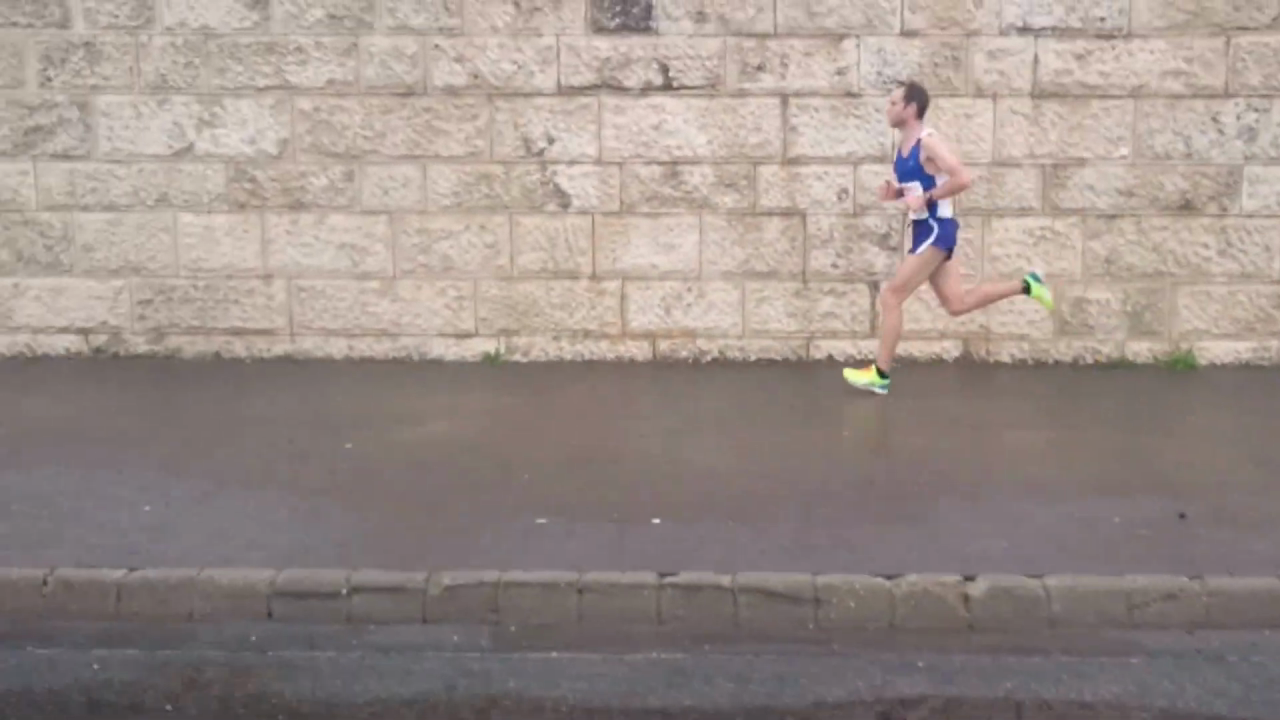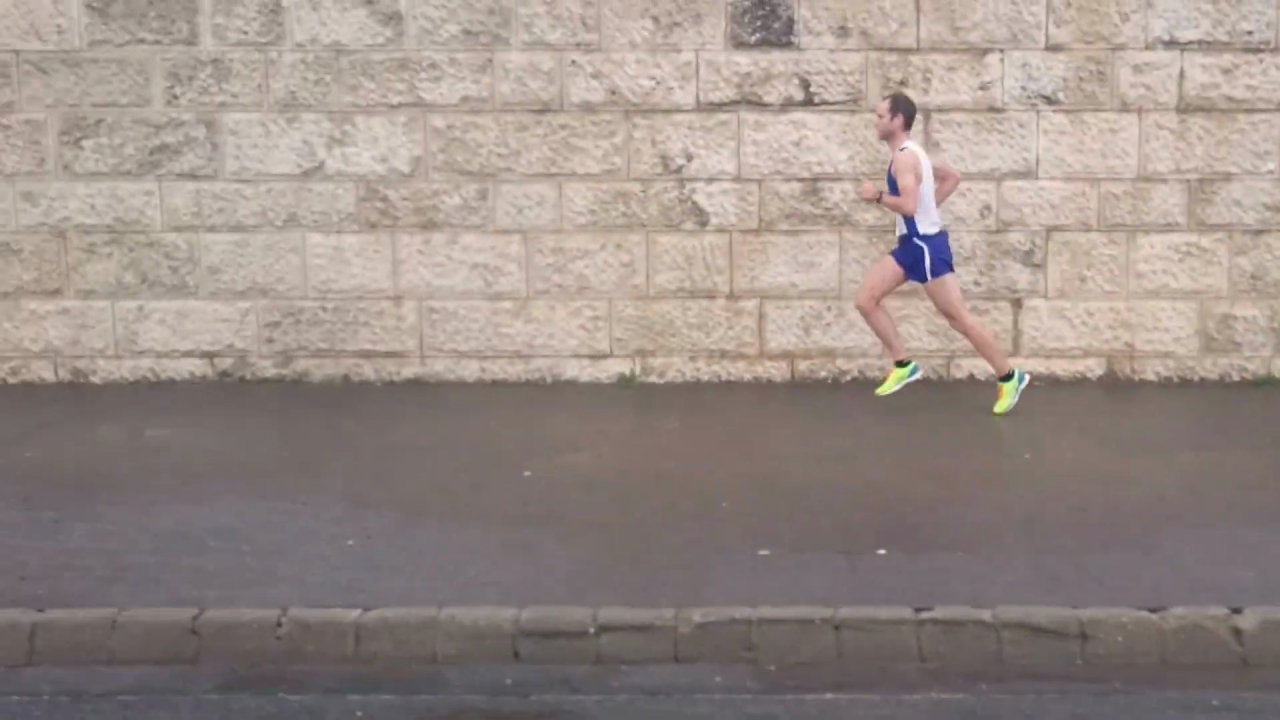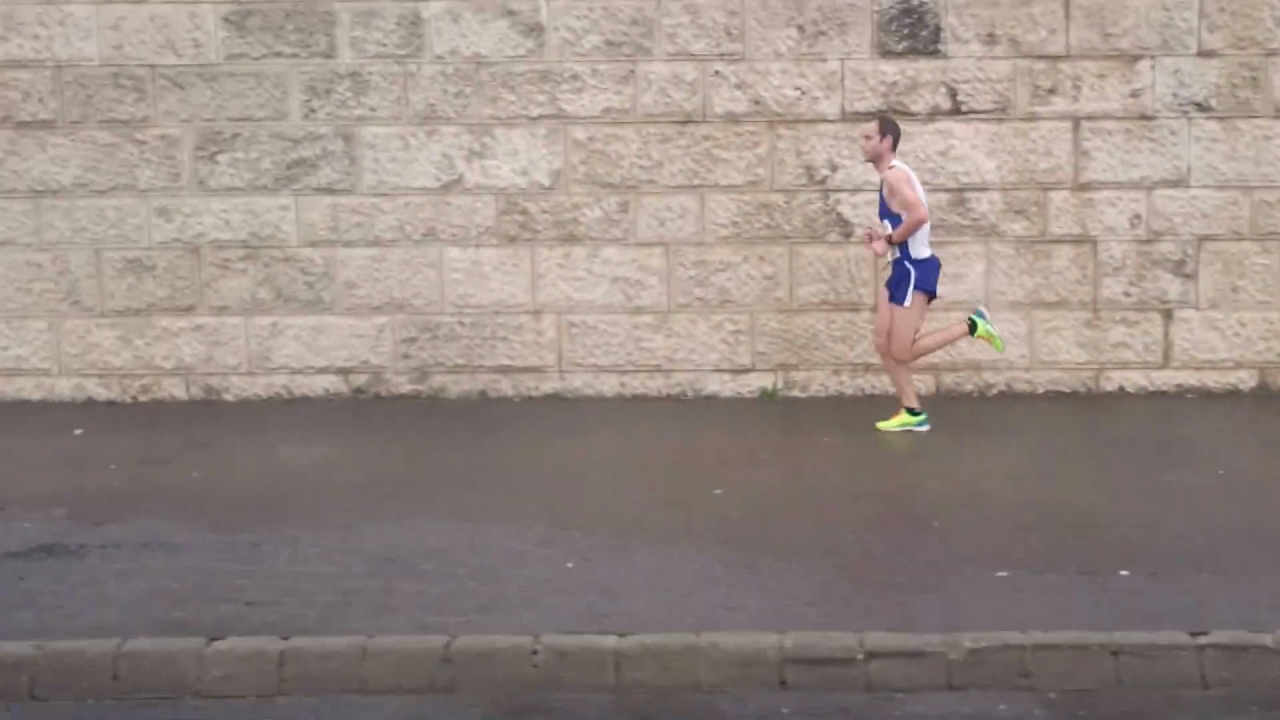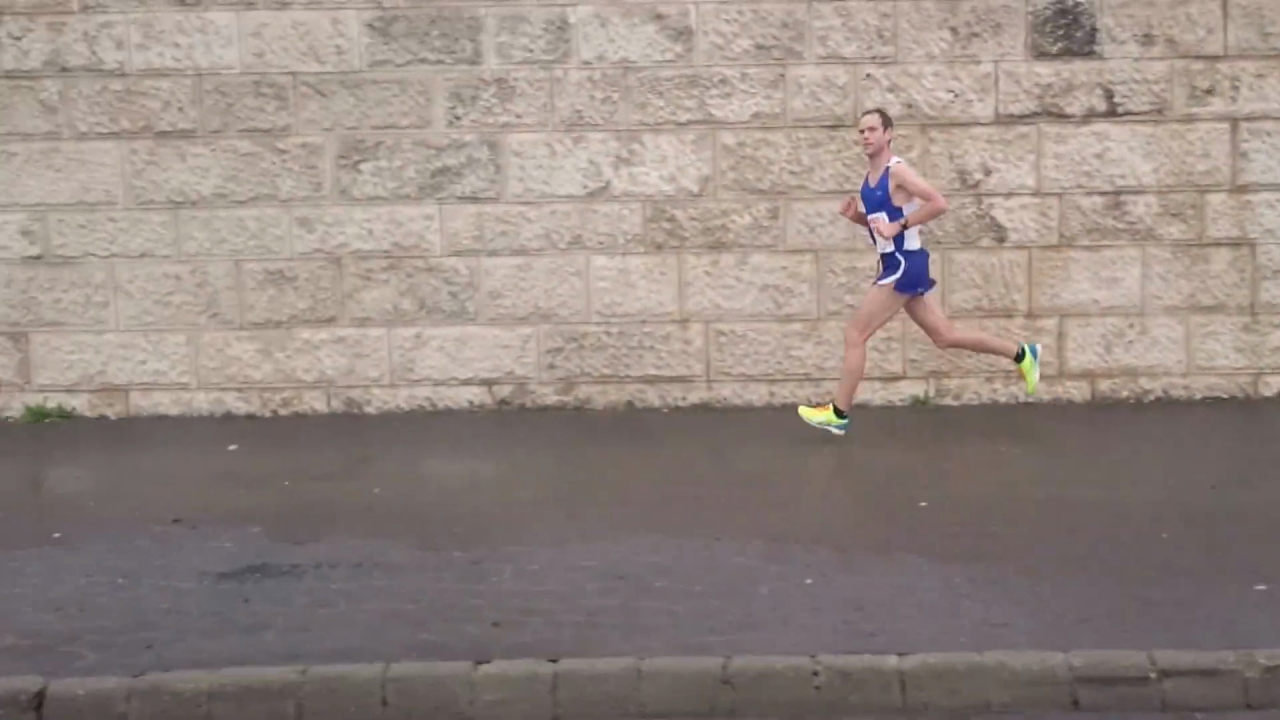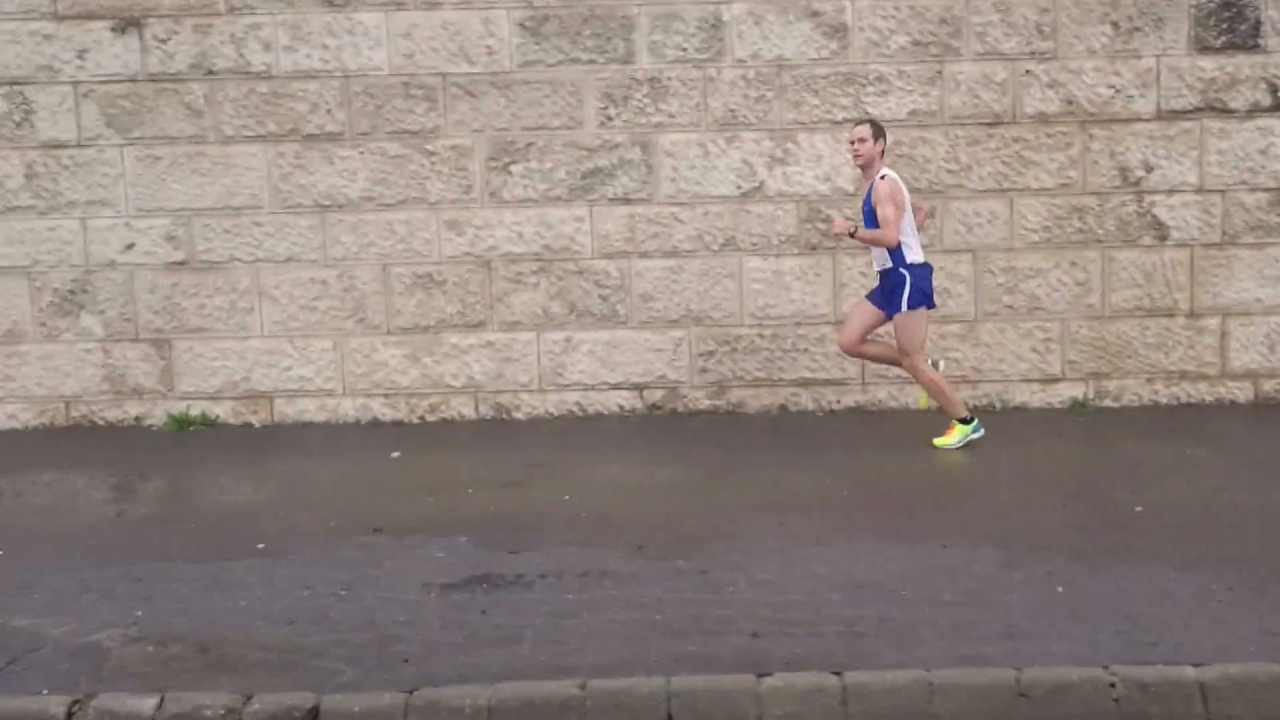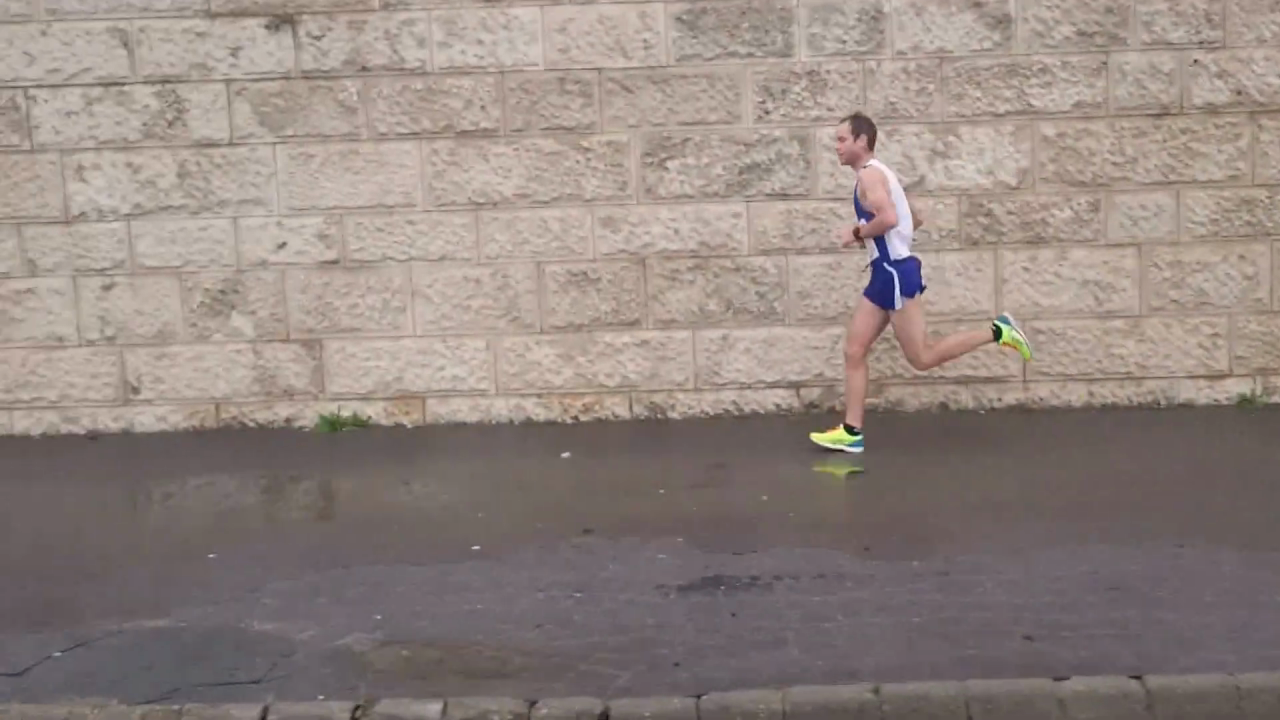
dt=0.2s
person 1, frame 1
left shoulder: (928, 142)
right shoulder: (902, 146)
left elbow: (963, 178)
left wrist: (923, 199)
right wrist: (892, 192)
left hip: (937, 230)
right hip: (924, 232)
left knee: (890, 295)
right knee: (956, 305)
left ankle: (880, 373)
right ankle: (1026, 285)
person 1, frame 2
left shoulder: (904, 156)
right shoulder: (910, 154)
left elbow: (908, 206)
right elbow: (953, 176)
left wrist: (876, 196)
left hip: (925, 247)
right hip: (912, 245)
left knee: (959, 317)
right knee: (864, 300)
left ankle: (1009, 377)
right ankle: (903, 365)
person 1, frame 3
left shoulder: (894, 177)
right shoulder: (894, 180)
left elbow: (921, 215)
left wrist: (888, 242)
right wrist: (879, 238)
left hip: (913, 271)
right hip: (906, 270)
left knee: (904, 353)
right knee: (884, 345)
left ankle: (973, 325)
right ankle: (912, 412)
person 1, frame 4
left shoulder: (899, 170)
right shoulder: (872, 176)
left elbow: (940, 203)
right elbow: (871, 221)
left wrist: (898, 227)
right wrist: (851, 214)
left hip: (904, 264)
right hip: (895, 265)
left knee: (854, 333)
right knee: (943, 336)
left ankle: (838, 413)
right ankle: (1021, 354)
person 1, frame 5
left shoulder: (885, 183)
right shoulder: (878, 183)
left elbow: (891, 237)
right elbow: (922, 212)
left wrist: (850, 231)
left hip: (908, 279)
right hip: (893, 279)
left knee: (912, 361)
right knee: (848, 342)
left ankle: (964, 422)
right ankle: (924, 366)
person 1, frame 6
left shoulder: (869, 175)
right shoulder: (876, 176)
left elbow: (890, 219)
right elbow: (904, 220)
left wrist: (856, 233)
right wrist: (865, 238)
left hip: (897, 274)
right hip: (886, 273)
left knee: (922, 357)
right knee: (853, 353)
left ankle: (997, 332)
right ankle: (850, 432)
